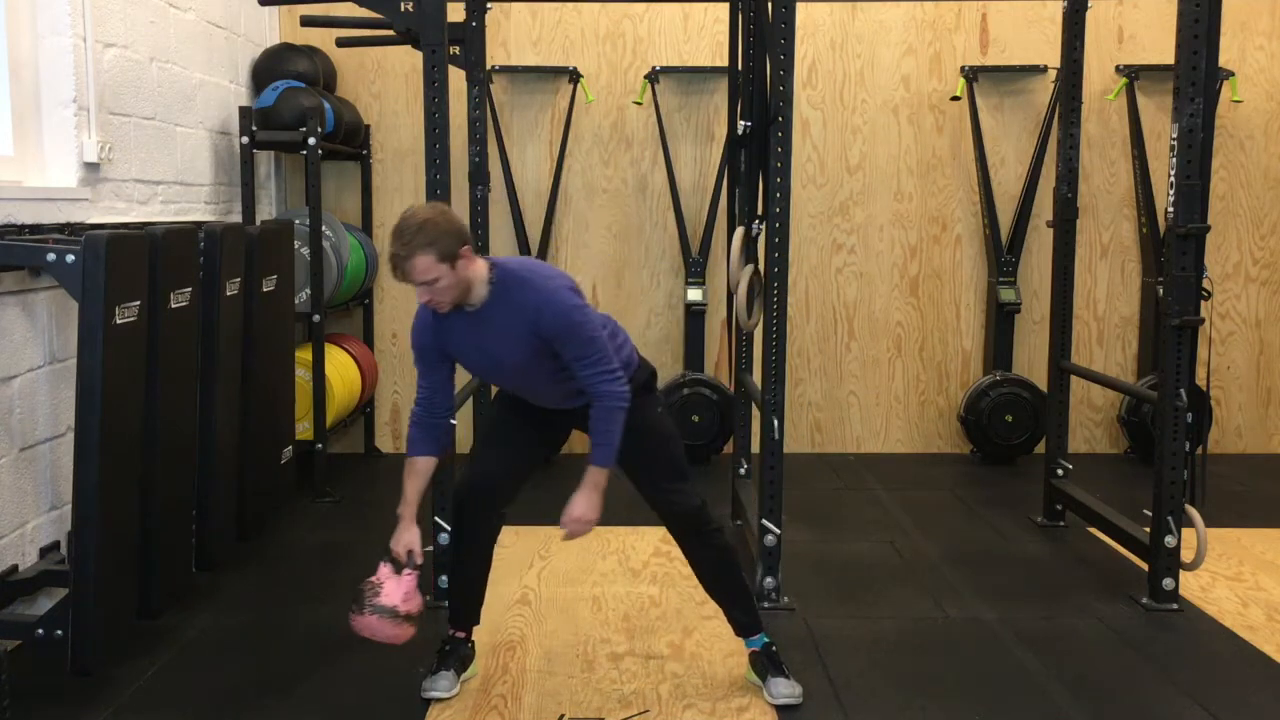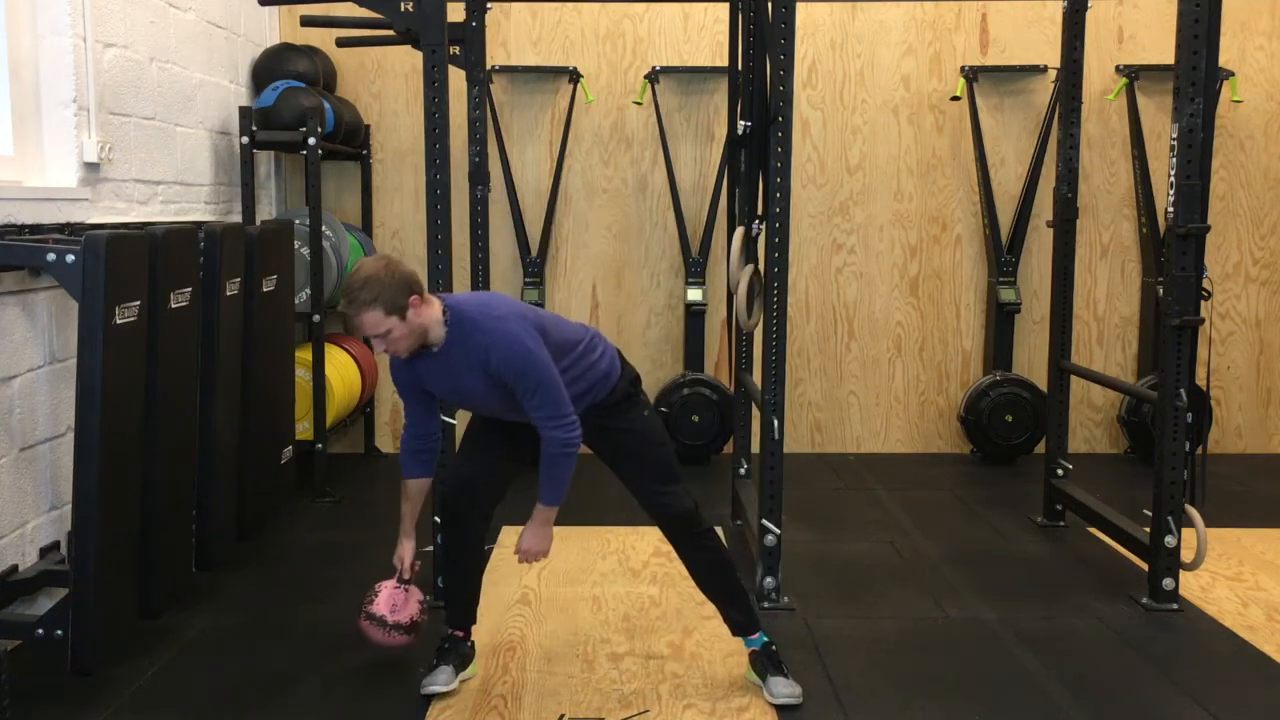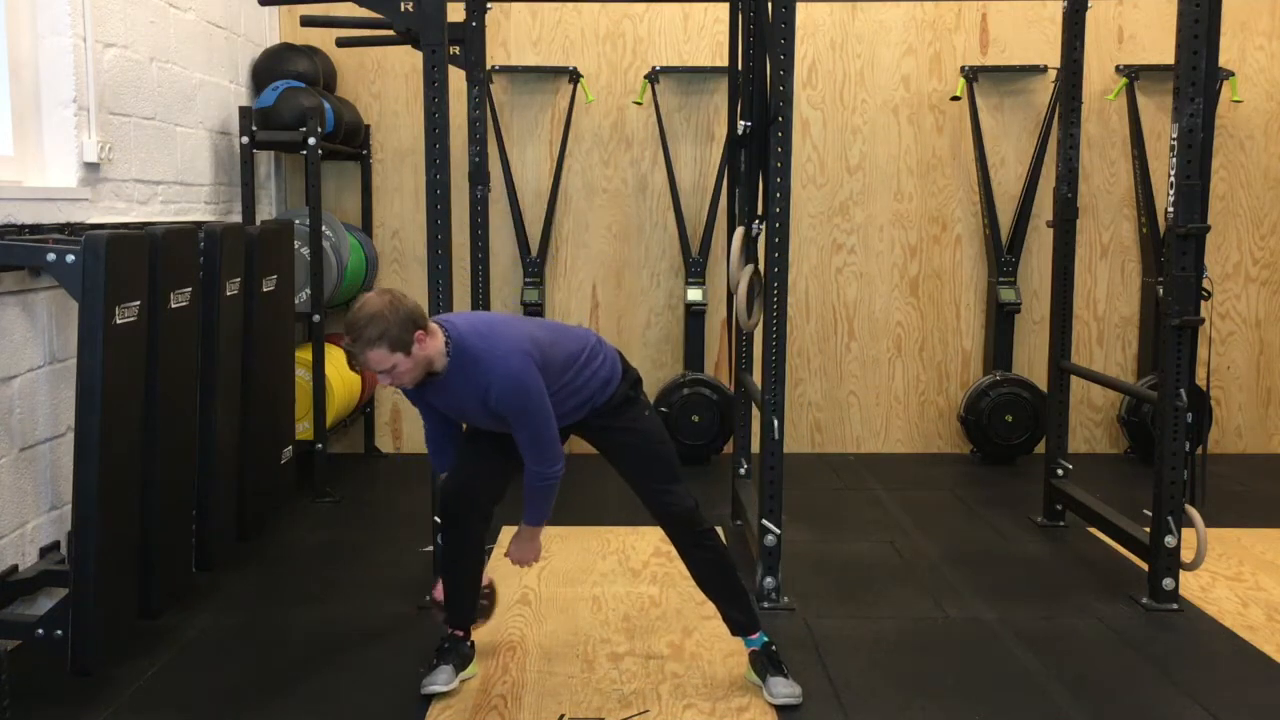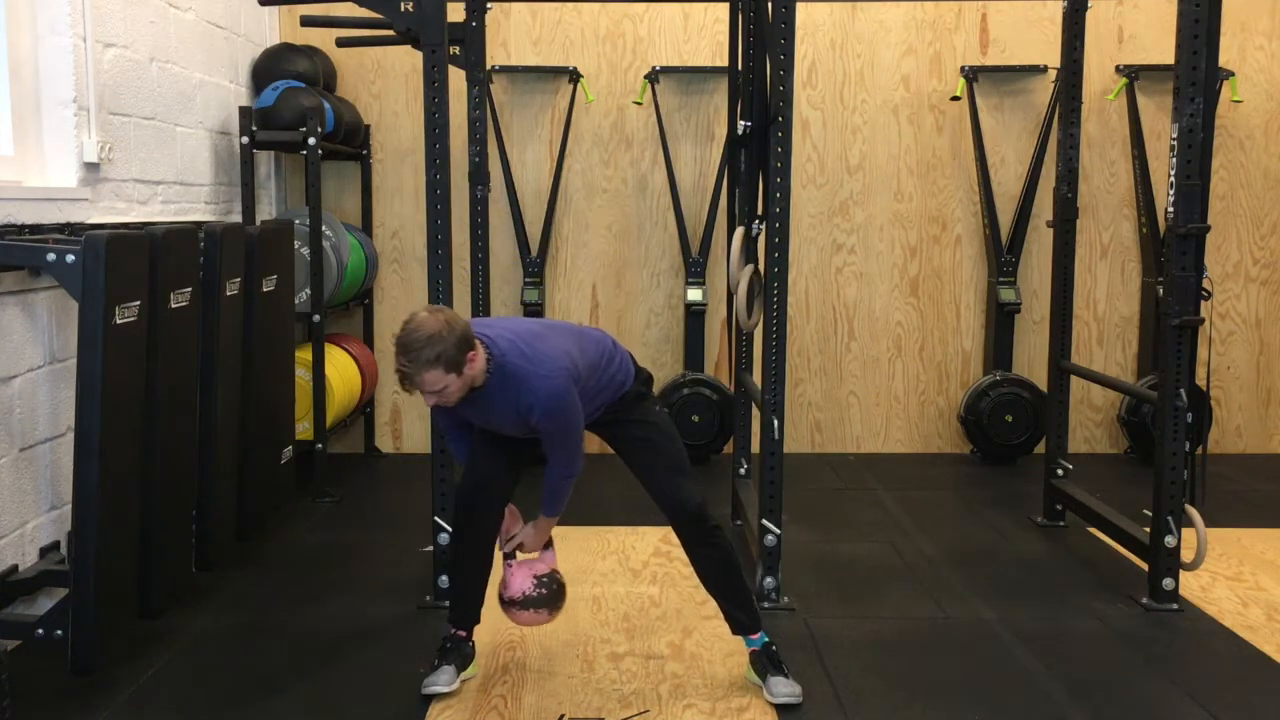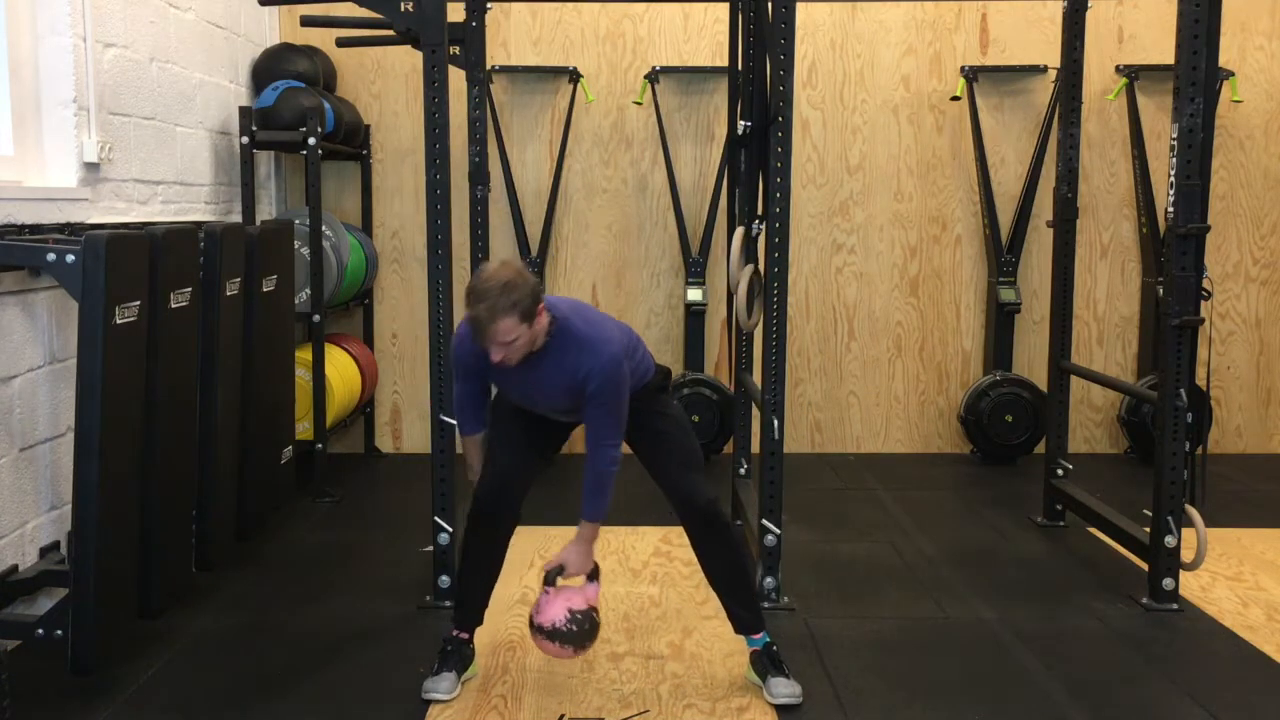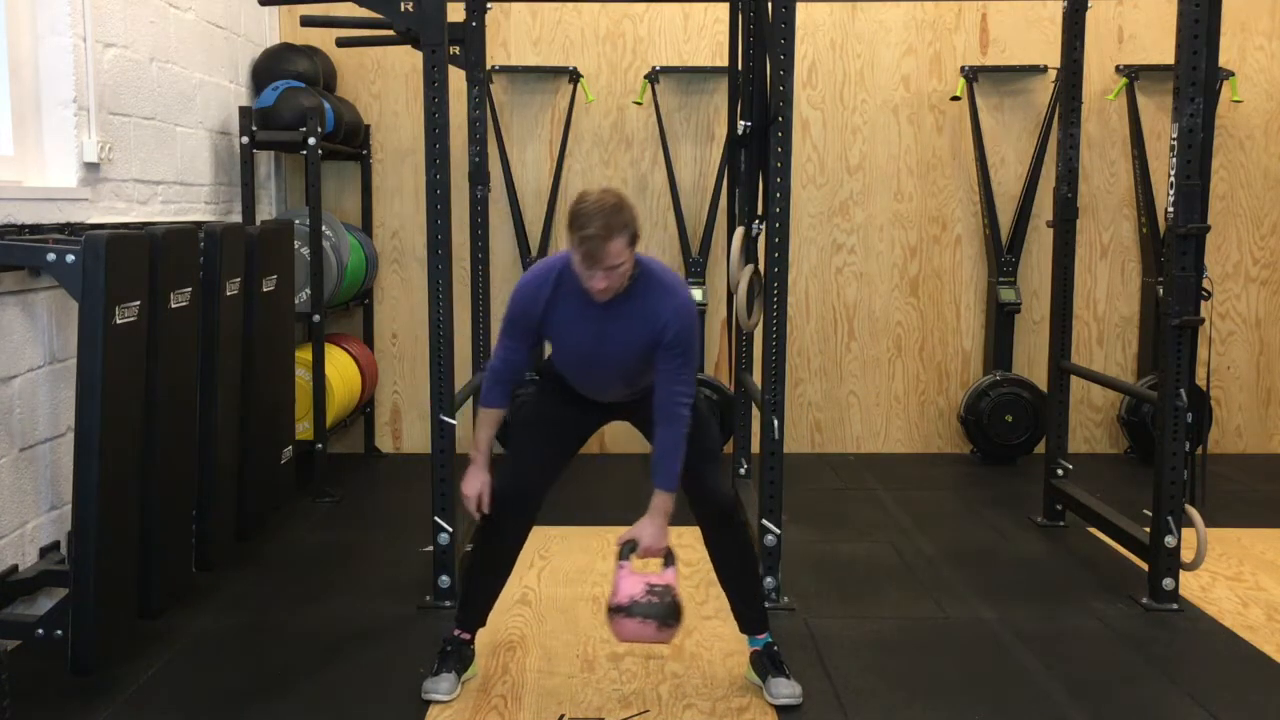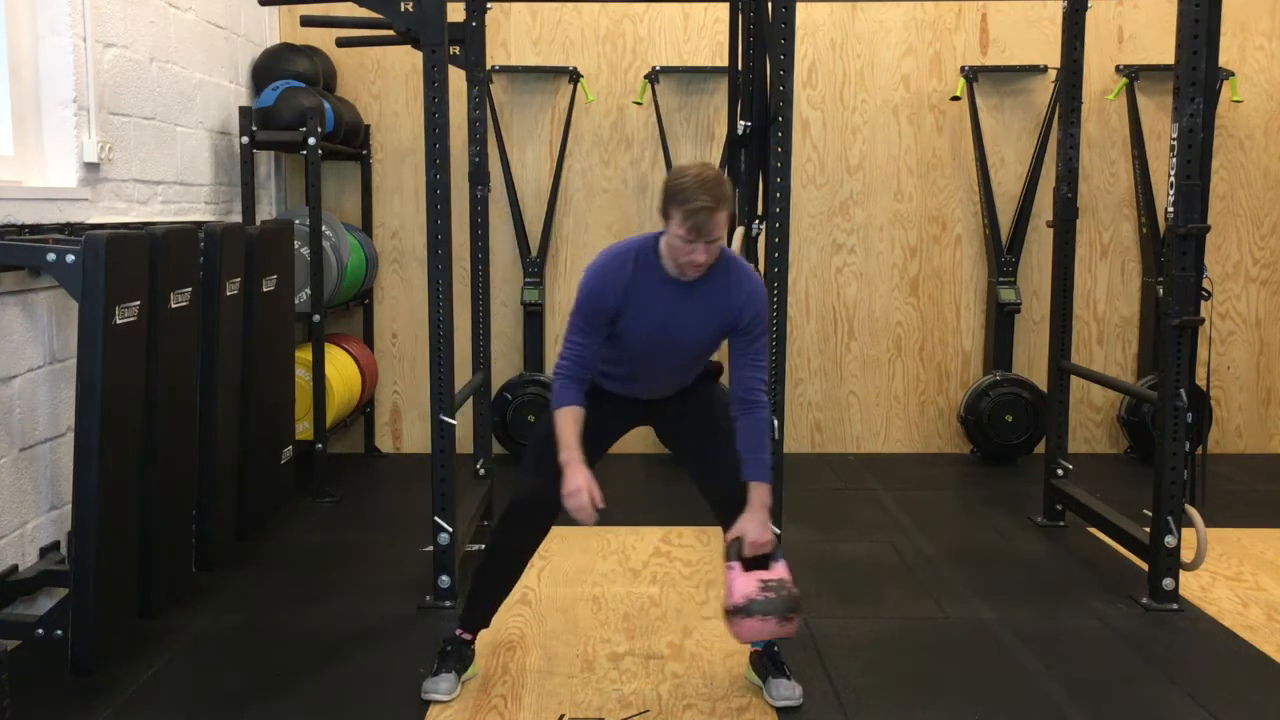
dt=0.3s
person 1, frame 1
left shoulder: (543, 292)
right shoulder: (433, 323)
left elbow: (610, 390)
right elbow: (430, 416)
left wrist: (592, 489)
right wrist: (408, 516)
left hip: (620, 392)
right hip: (530, 402)
left knee: (683, 511)
right knee: (474, 497)
left ankle: (759, 646)
right ankle: (459, 641)
person 1, frame 2
left shoulder: (500, 331)
right shoulder: (409, 359)
left elbow: (563, 432)
right elbow: (420, 443)
left wrist: (542, 522)
right wrist: (406, 533)
left hip: (603, 398)
left knee: (675, 512)
right knee: (460, 498)
left ankle: (757, 645)
right ankle: (458, 641)
person 1, frame 3
left shoulder: (501, 365)
right shoulder: (417, 365)
left elbow: (544, 464)
right elbow: (443, 439)
left wrist: (529, 534)
left hip: (605, 395)
left knee: (677, 512)
right knee: (461, 500)
left ankle: (758, 645)
right ankle: (458, 640)
person 1, frame 4
left shoulder: (541, 380)
right shoulder: (444, 371)
left elbow: (565, 465)
right elbow: (458, 430)
left wrist: (543, 526)
right wrist: (496, 505)
left hip: (616, 395)
left knee: (685, 508)
right knee: (475, 501)
left ankle: (759, 646)
right ankle: (459, 641)
person 1, frame 5
left shoulder: (599, 350)
right shoulder: (471, 338)
left elbow: (603, 453)
right elbow: (471, 408)
left wrist: (584, 541)
right wrist: (479, 477)
left hip: (635, 395)
left knee: (699, 506)
right knee: (494, 500)
left ankle: (760, 645)
right ankle: (460, 640)
person 1, frame 6
left shoulder: (671, 299)
right shoulder: (540, 286)
left elbow: (675, 409)
right elbow: (501, 375)
left wrist: (659, 514)
right wrist: (478, 463)
left hip: (657, 392)
right hip: (569, 394)
left knee: (718, 502)
right knee: (508, 497)
left ankle: (762, 647)
right ankle: (461, 641)
person 1, frame 7
left shoulder: (743, 289)
right shoulder: (614, 270)
left elbow: (750, 401)
right elbow: (570, 373)
left wrist: (759, 505)
right wrist: (572, 465)
left hip: (686, 394)
right hip: (603, 391)
left knee: (739, 505)
right knee: (531, 505)
left ankle: (762, 648)
right ankle: (463, 640)
